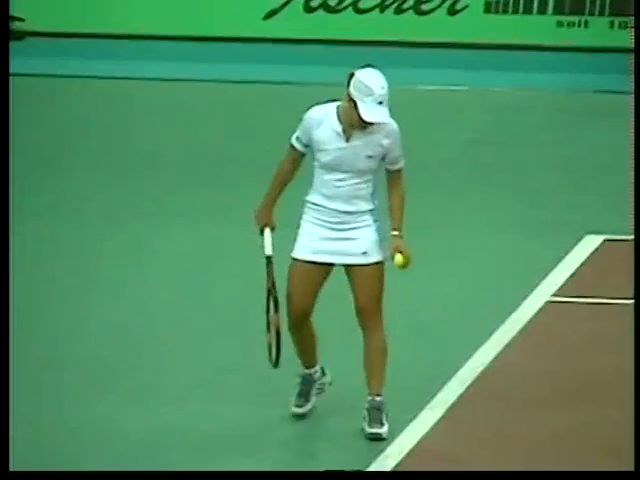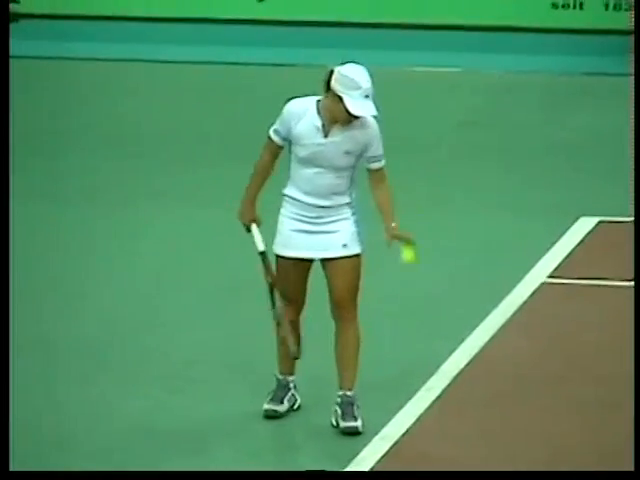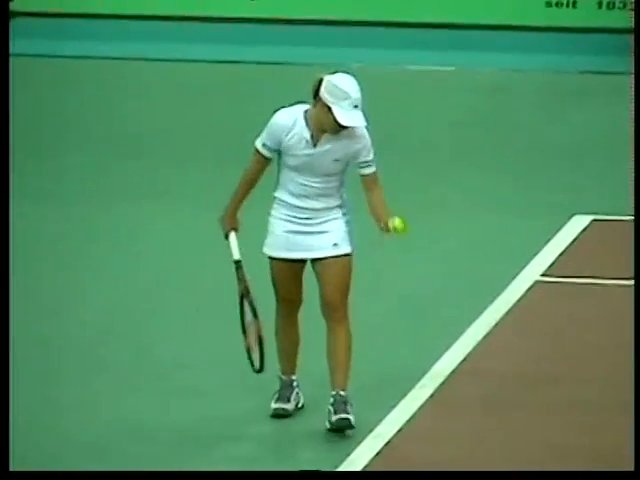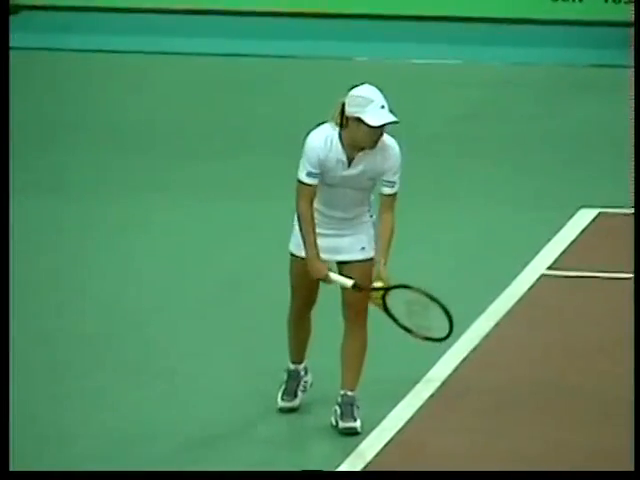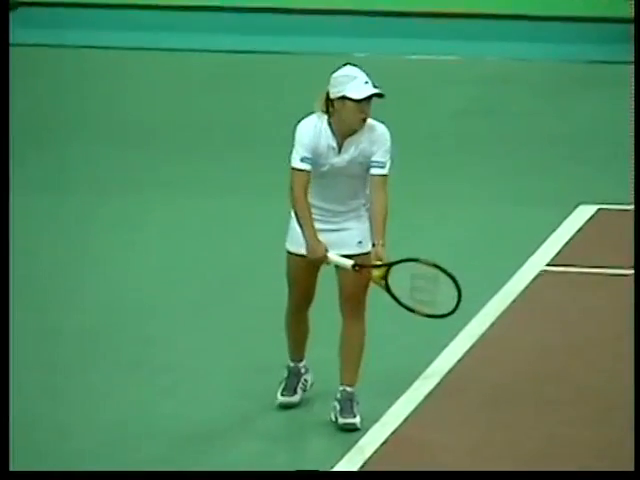
dt=1s
person 1, frame 1
left shoulder: (388, 131)
right shoulder: (316, 118)
left elbow: (395, 182)
right elbow: (291, 162)
left wrist: (397, 233)
right wrist: (267, 206)
left hip: (362, 230)
right hip: (317, 226)
left knee: (370, 318)
right knee: (297, 313)
left ankle: (376, 404)
right ankle: (312, 374)
person 1, frame 2
left shoulder: (367, 128)
right shoulder: (295, 111)
left elbow: (378, 182)
right elbow: (269, 154)
left wrist: (391, 226)
right wrist: (249, 201)
left hip: (339, 224)
right hip: (294, 220)
left knee: (345, 311)
right knee: (290, 307)
left ankle: (346, 398)
right ankle: (285, 384)
person 1, frame 3
left shoulder: (357, 137)
right shoulder: (284, 122)
left elbow: (372, 187)
right elbow: (257, 166)
left wrist: (385, 219)
right wrist: (232, 210)
left hip: (331, 227)
right hip: (286, 226)
left knee: (336, 311)
right knee: (287, 308)
left ankle: (339, 397)
right ankle: (288, 384)
person 1, frame 4
left shoulder: (389, 152)
right shoulder: (318, 142)
left elbow: (386, 211)
right elbow: (304, 202)
left wrist: (380, 263)
right wrist: (313, 257)
left hip: (357, 234)
right hip: (313, 230)
left knee: (356, 315)
right knee: (300, 308)
left ankle: (347, 399)
right ankle: (297, 372)
person 1, frame 5
left shoulder: (378, 135)
right shoulder: (309, 130)
left elbow: (378, 192)
right elbow: (298, 190)
left wrist: (378, 244)
right wrist: (312, 239)
left hip: (354, 228)
right hip: (309, 226)
left knee: (353, 310)
right knee: (298, 305)
left ankle: (346, 394)
right ankle: (297, 370)
